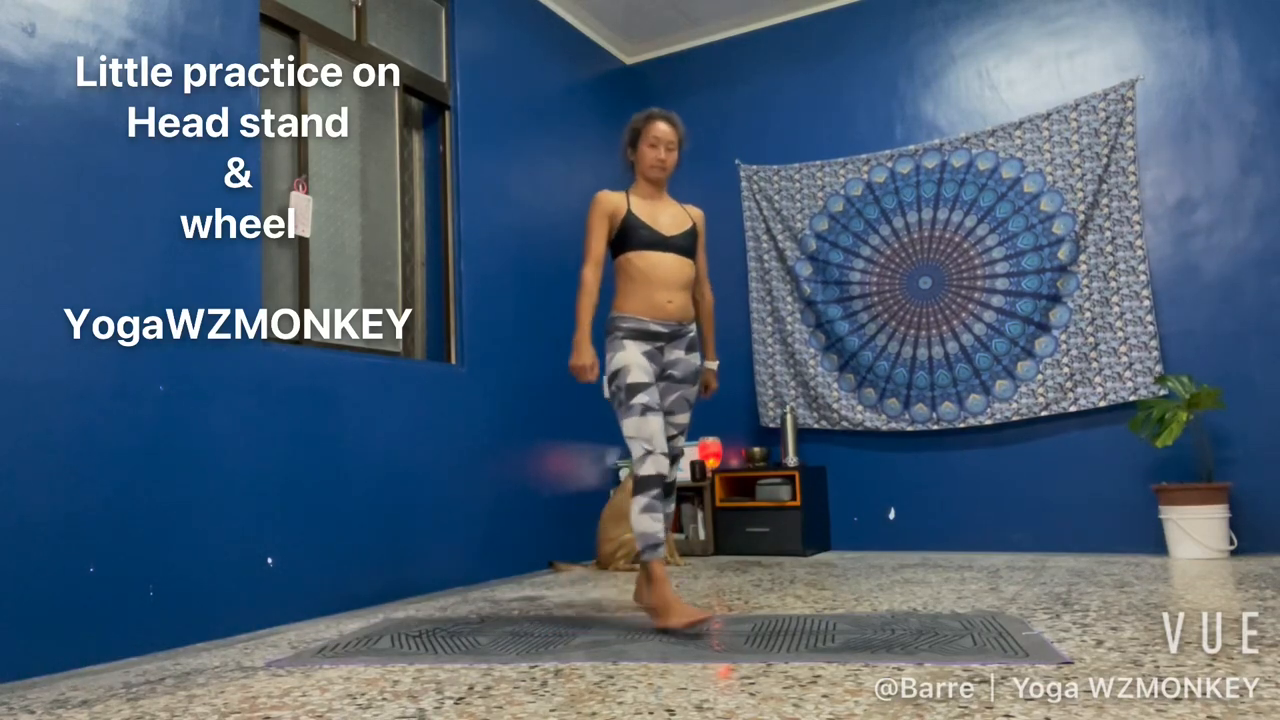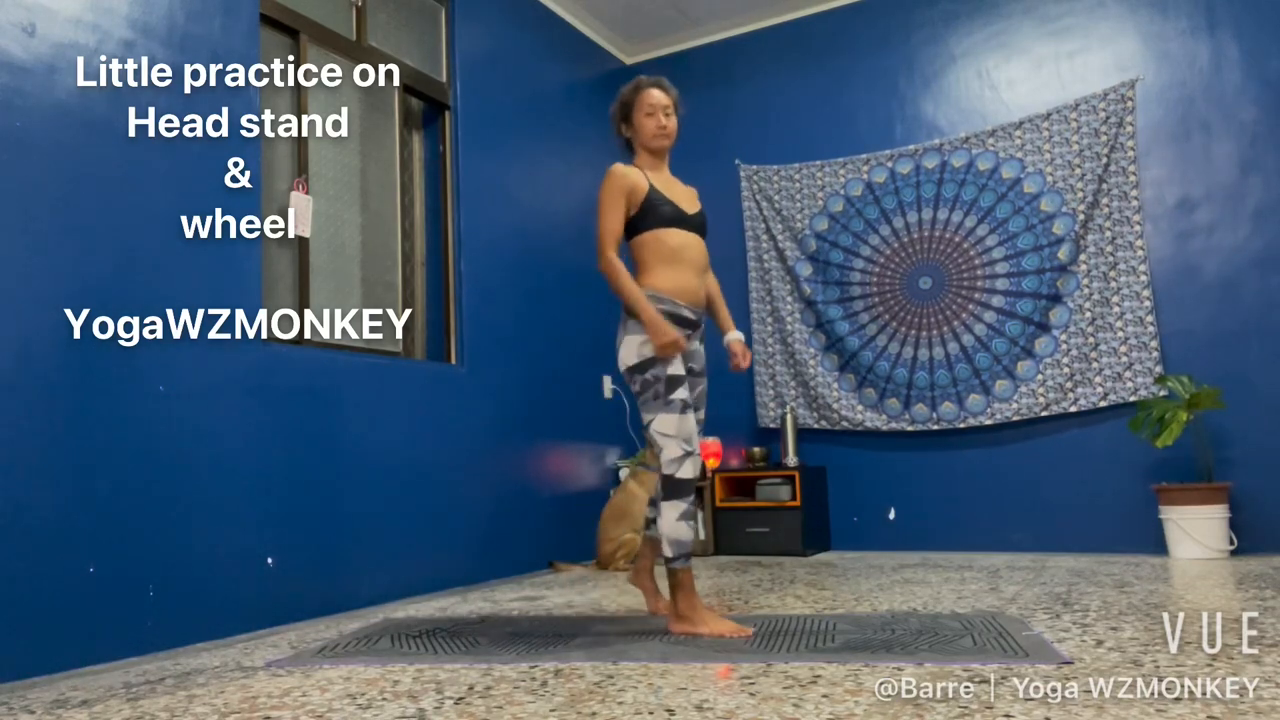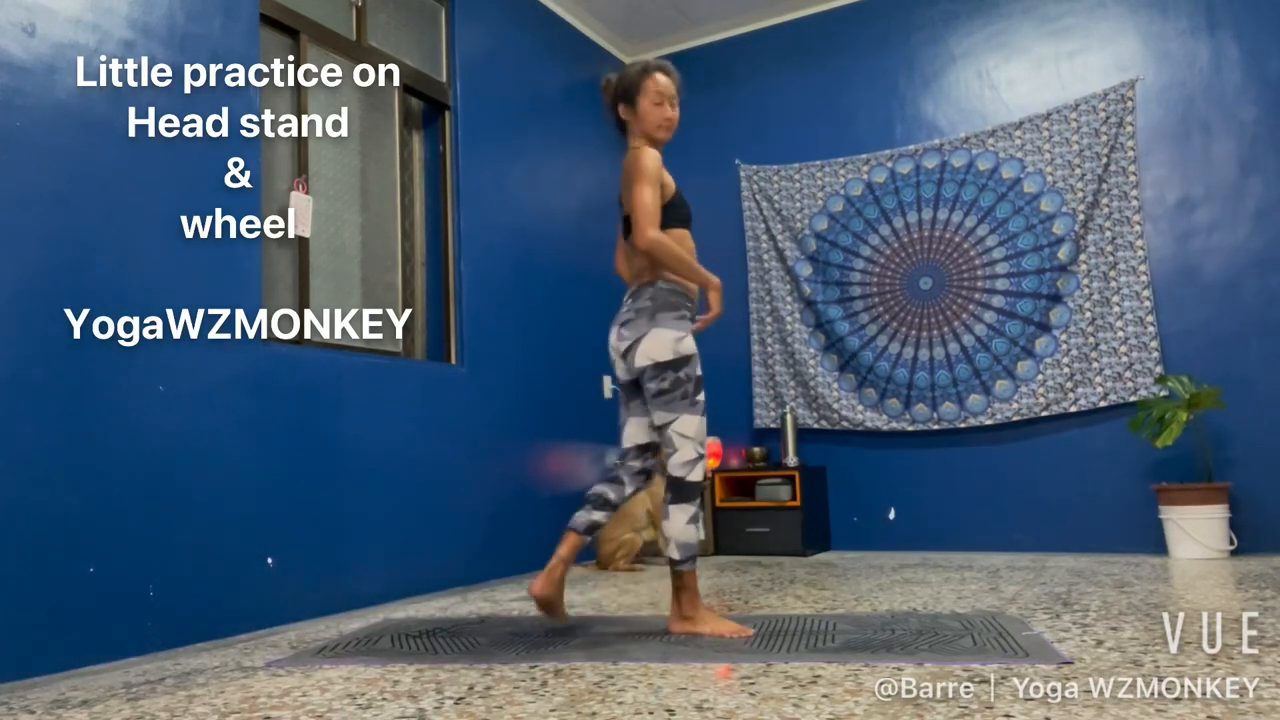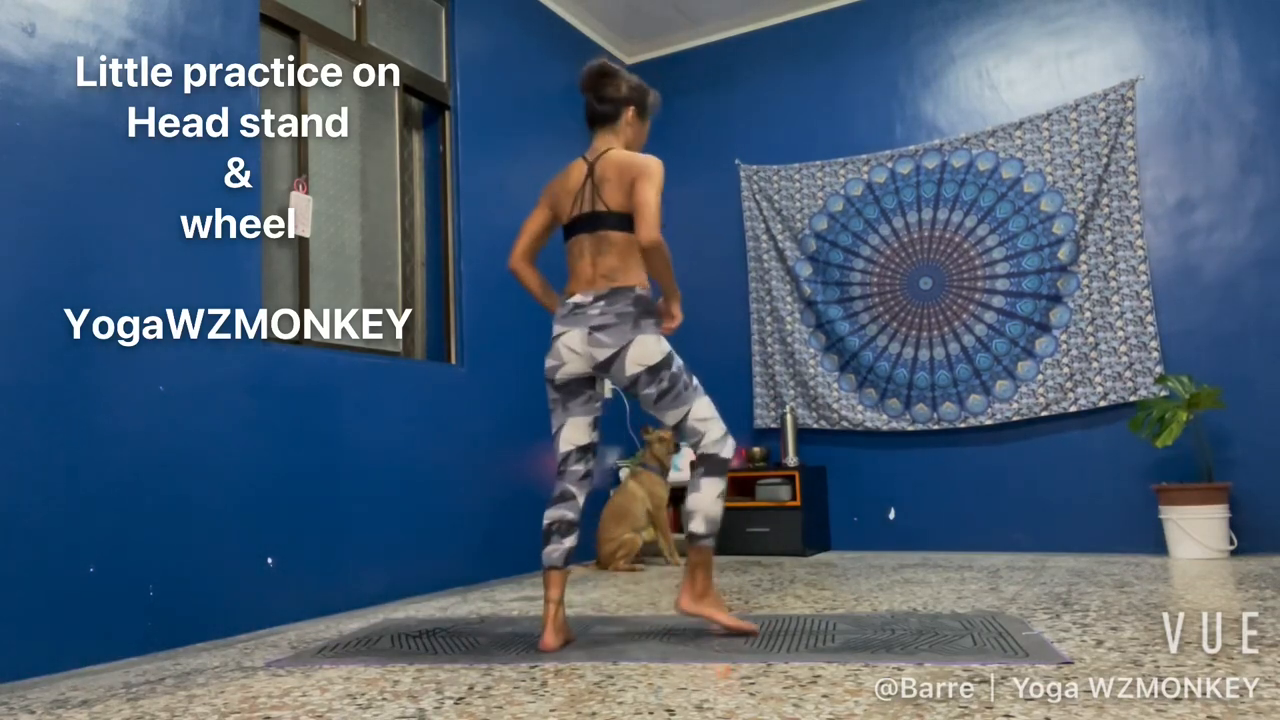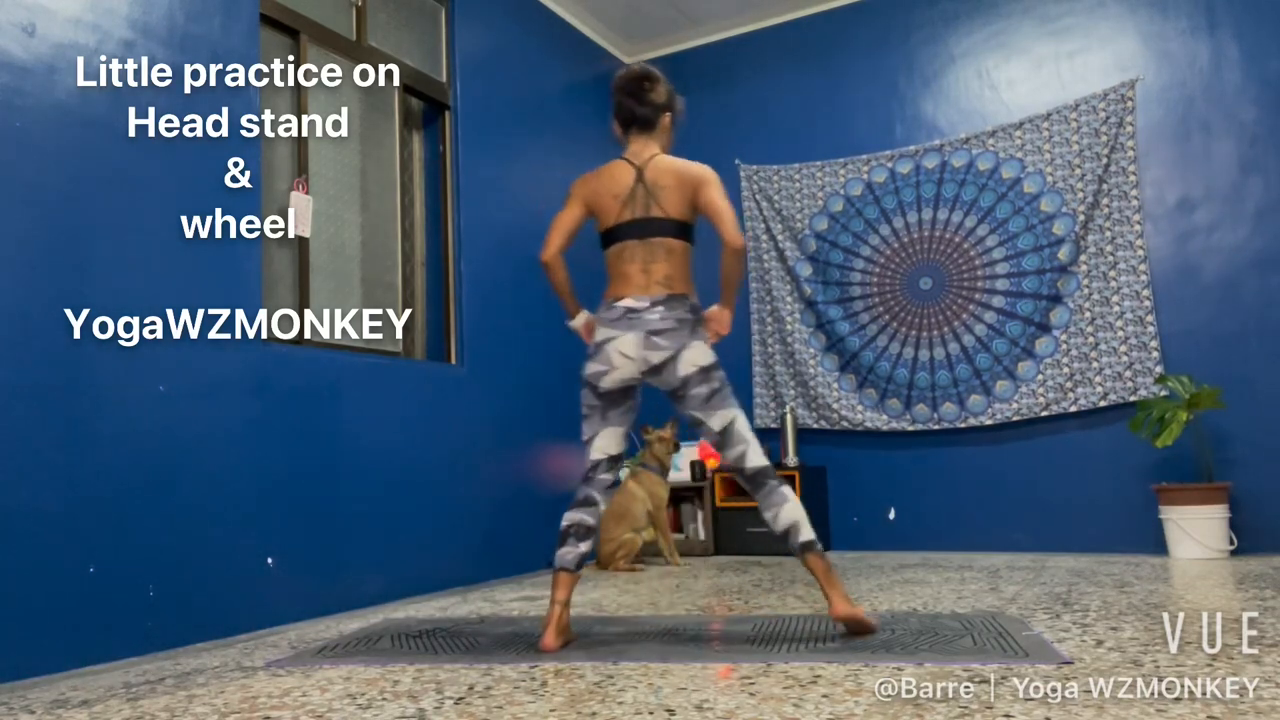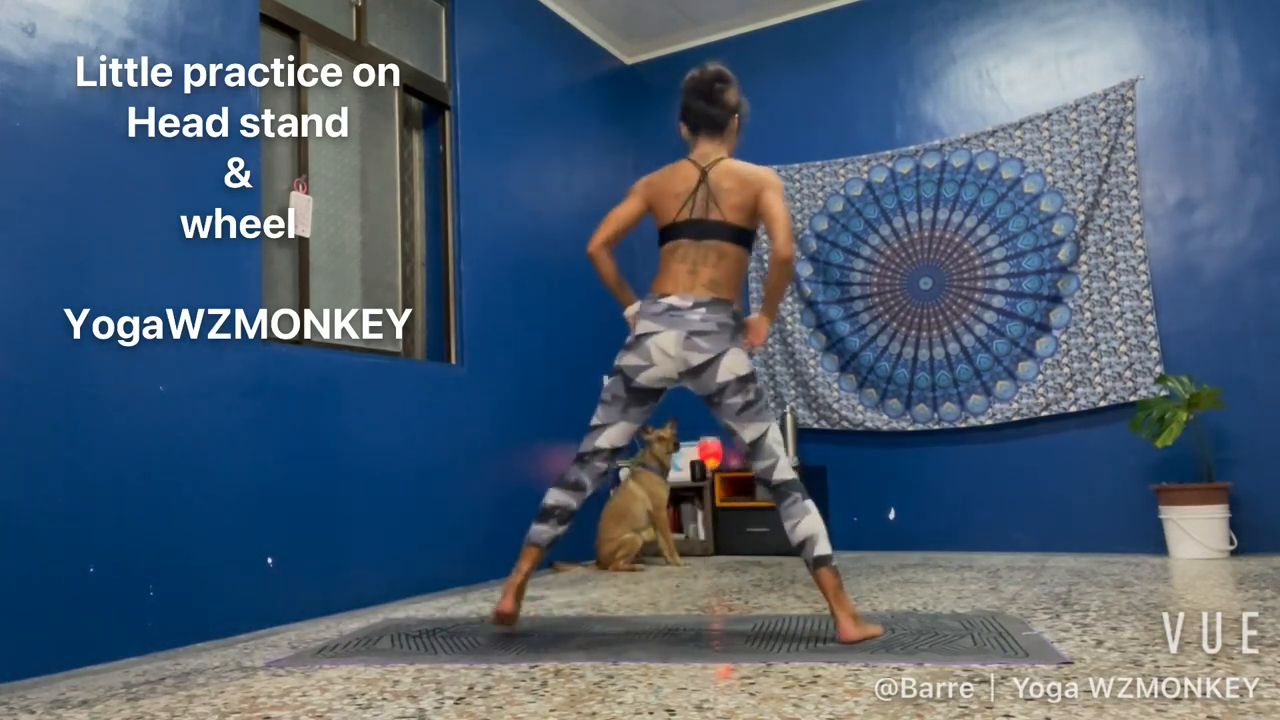
dt=0.4s
person 1, frame 1
left shoulder: (693, 216)
right shoulder: (609, 203)
right elbow: (589, 273)
left wrist: (709, 358)
right wrist: (581, 342)
left hip: (682, 343)
right hip: (631, 338)
left knee: (668, 468)
right knee: (649, 461)
left ankle: (645, 582)
right ankle: (661, 598)
person 1, frame 2
left shoulder: (690, 191)
right shoulder: (622, 176)
right elbow: (608, 256)
left wrist: (730, 327)
right wrist: (651, 318)
left hip: (687, 330)
right hip: (651, 329)
left knee: (677, 461)
right knee: (681, 461)
left ankle: (645, 560)
right ankle: (686, 608)
person 1, frame 3
left shoulder: (639, 166)
right shoulder: (645, 160)
right elbow: (650, 238)
right wrist: (709, 280)
left hip: (631, 321)
right hip: (658, 320)
left knee: (633, 465)
right knee: (686, 463)
left ankle: (554, 574)
right ankle: (687, 608)
person 1, frame 4
left shoulder: (560, 181)
right shoulder: (641, 166)
left elbow: (519, 259)
right elbow: (649, 238)
right wrist: (671, 297)
left hip: (568, 331)
right hip: (624, 324)
left knee: (570, 475)
right knee: (714, 443)
left ankle: (553, 621)
right ankle: (697, 586)
person 1, frame 5
left shoulder: (592, 184)
right shoulder: (695, 175)
left elbow: (550, 256)
right elbow: (735, 244)
left wrist: (579, 317)
right wrist: (726, 306)
left hip: (615, 334)
right hip: (678, 331)
left knee: (594, 478)
right knee: (755, 466)
left ankle: (555, 621)
right ankle: (836, 598)
person 1, frame 6
left shoulder: (654, 182)
right shoulder: (758, 179)
left elbow: (597, 246)
right elbow: (783, 253)
left wrist: (631, 308)
right wrist: (766, 315)
left hip: (656, 332)
right hip: (716, 336)
left knee: (590, 461)
right knee: (782, 476)
left ankle: (513, 590)
right ankle: (844, 616)
